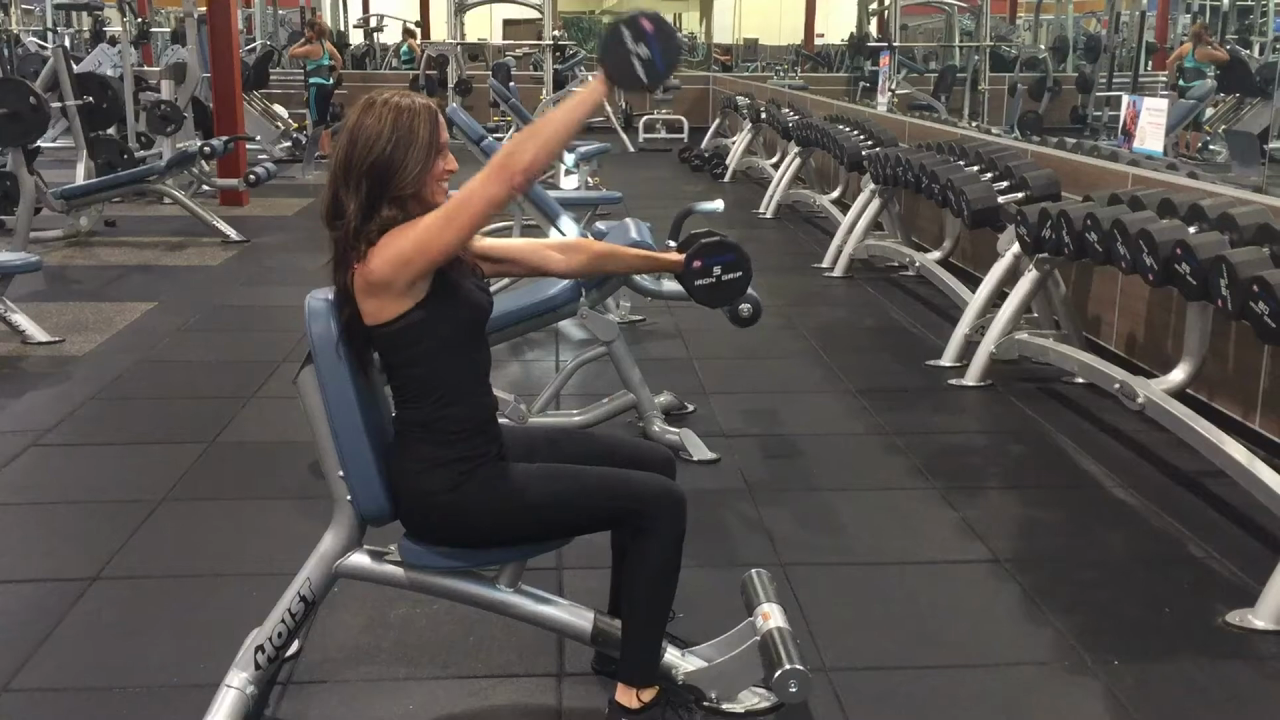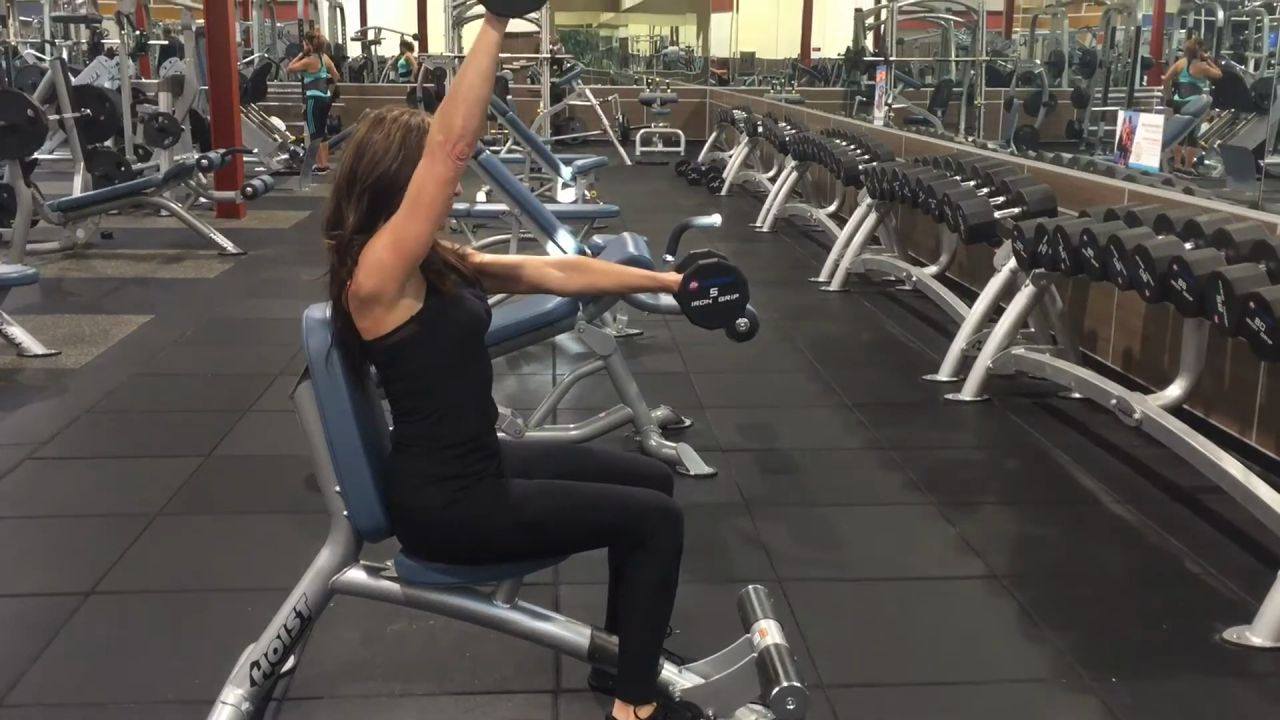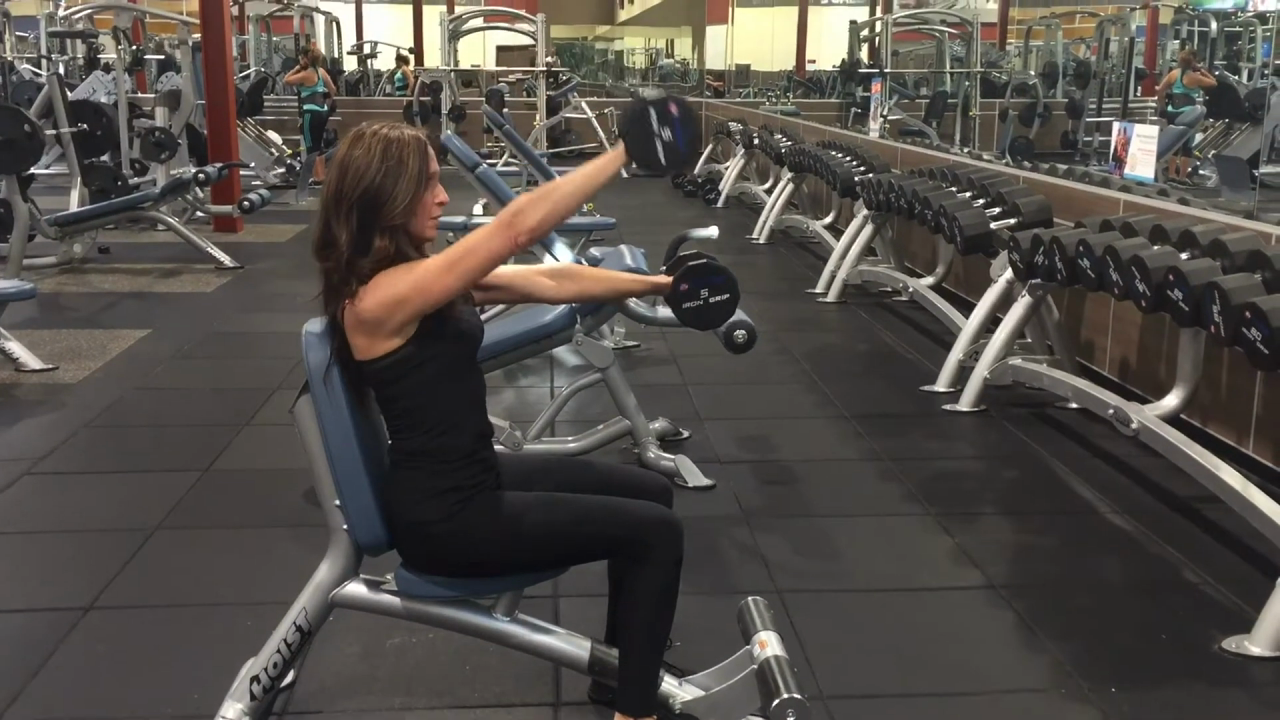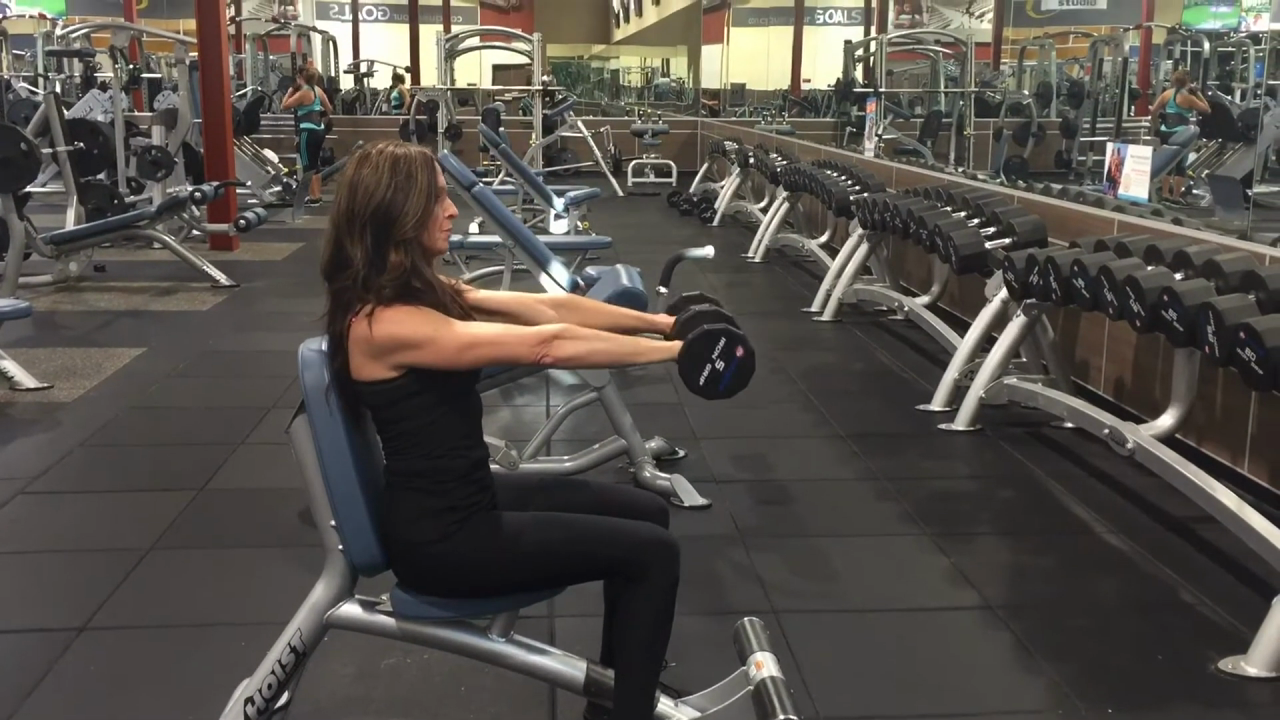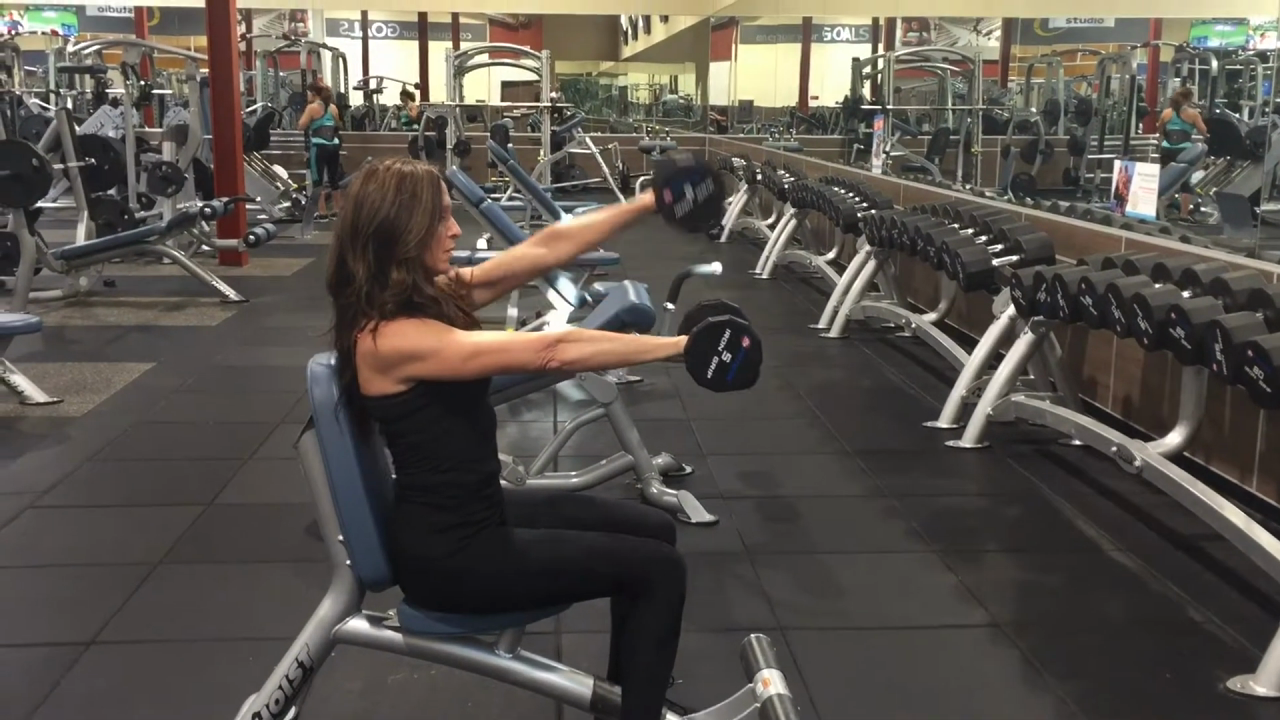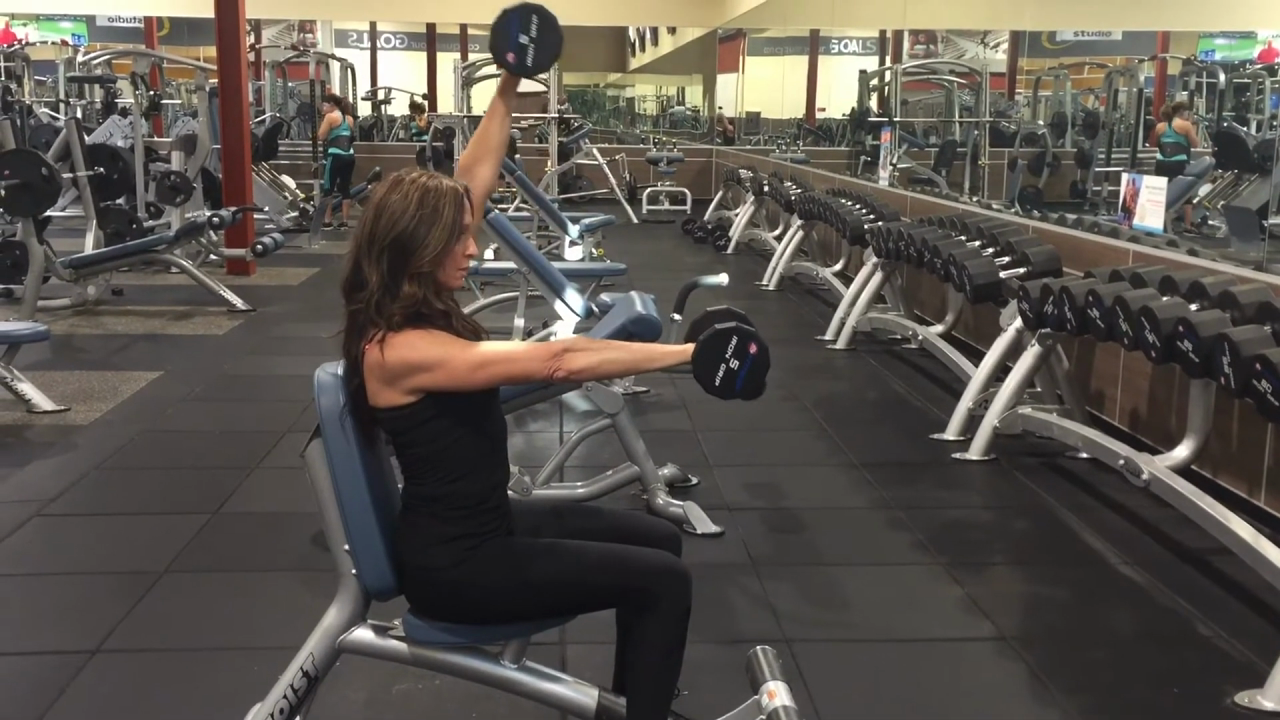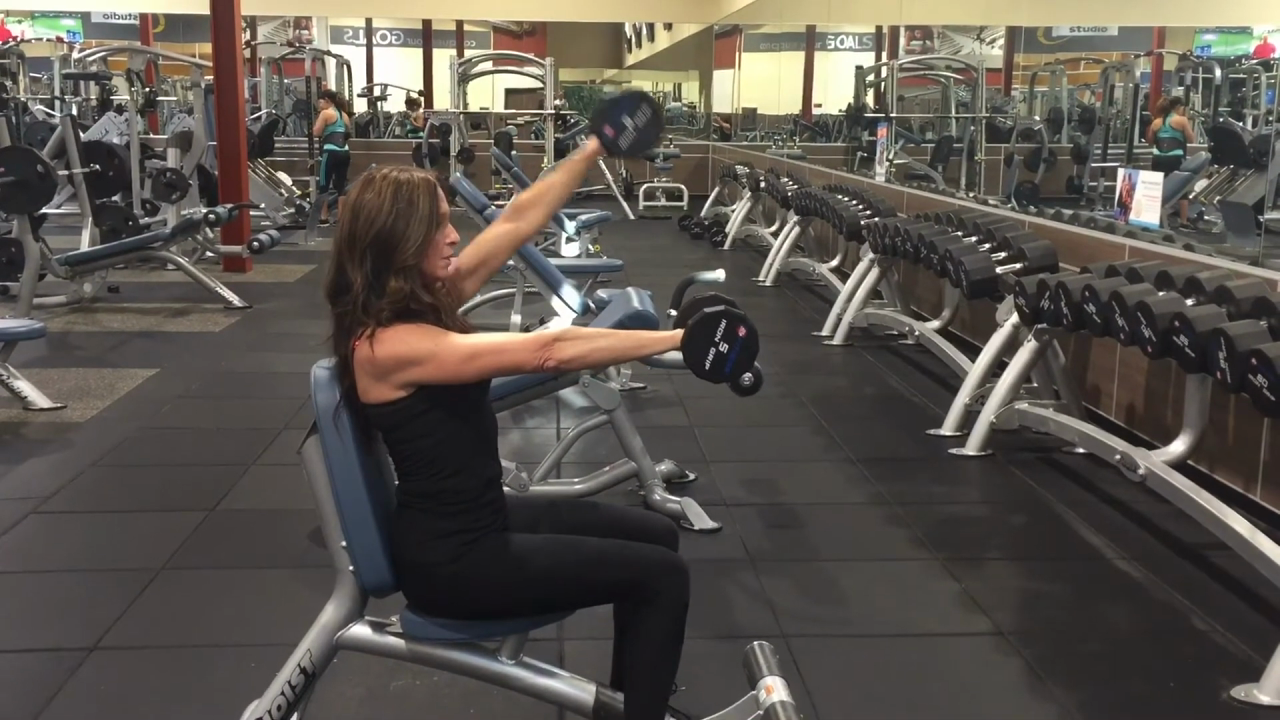
dt=0.7s
person 1, frame 1
left shoulder: (429, 253)
right shoulder: (387, 261)
left elbow: (557, 253)
right elbow: (510, 174)
left wrist: (667, 259)
right wrist: (602, 84)
left hip: (475, 451)
right hip: (447, 488)
left knee: (654, 464)
right knee: (659, 504)
left ankle: (629, 641)
person 1, frame 2
left shoulder: (434, 265)
right shoulder: (378, 275)
left elbow: (557, 272)
right elbow: (450, 147)
left wrist: (668, 282)
right wrist: (492, 26)
left hip: (475, 466)
right hip: (444, 503)
left knee: (652, 481)
right knee: (657, 519)
left ankle: (621, 654)
person 1, frame 3
left shoulder: (414, 274)
right shoulder: (378, 296)
left elbow: (547, 280)
right elbow: (515, 226)
left wrist: (657, 284)
right wrist: (624, 154)
left hip: (473, 475)
right hip: (444, 516)
left knee: (651, 494)
right knee: (656, 532)
left ankle: (623, 669)
person 1, frame 4
left shoulder: (419, 292)
right shoulder: (383, 323)
left elbow: (546, 308)
right elbow: (545, 345)
left wrist: (658, 321)
right wrist: (670, 350)
left hip: (469, 497)
right hip: (440, 536)
left knee: (646, 513)
right knee: (652, 552)
person 1, frame 5
left shoulder: (431, 294)
right shoulder: (389, 338)
left elbow: (544, 250)
right elbow: (549, 350)
left wrist: (645, 203)
right wrist: (679, 345)
left hip: (476, 511)
right hip: (447, 551)
left knee: (653, 530)
right knee: (659, 569)
person 1, frame 6
left shoulder: (420, 307)
right shoulder: (399, 349)
left elbow: (476, 179)
right elbow: (555, 361)
left wrist: (506, 90)
right wrist: (686, 353)
left hip: (483, 522)
right hip: (453, 561)
left knee: (658, 540)
right knee: (664, 581)
person 1, frame 7
left shoulder: (425, 299)
right shoulder: (387, 344)
left elbow: (518, 222)
right elbow: (546, 352)
left wrist: (592, 152)
right wrist: (676, 339)
left hip: (480, 518)
right hip: (451, 558)
left knee: (655, 536)
right knee: (662, 576)
